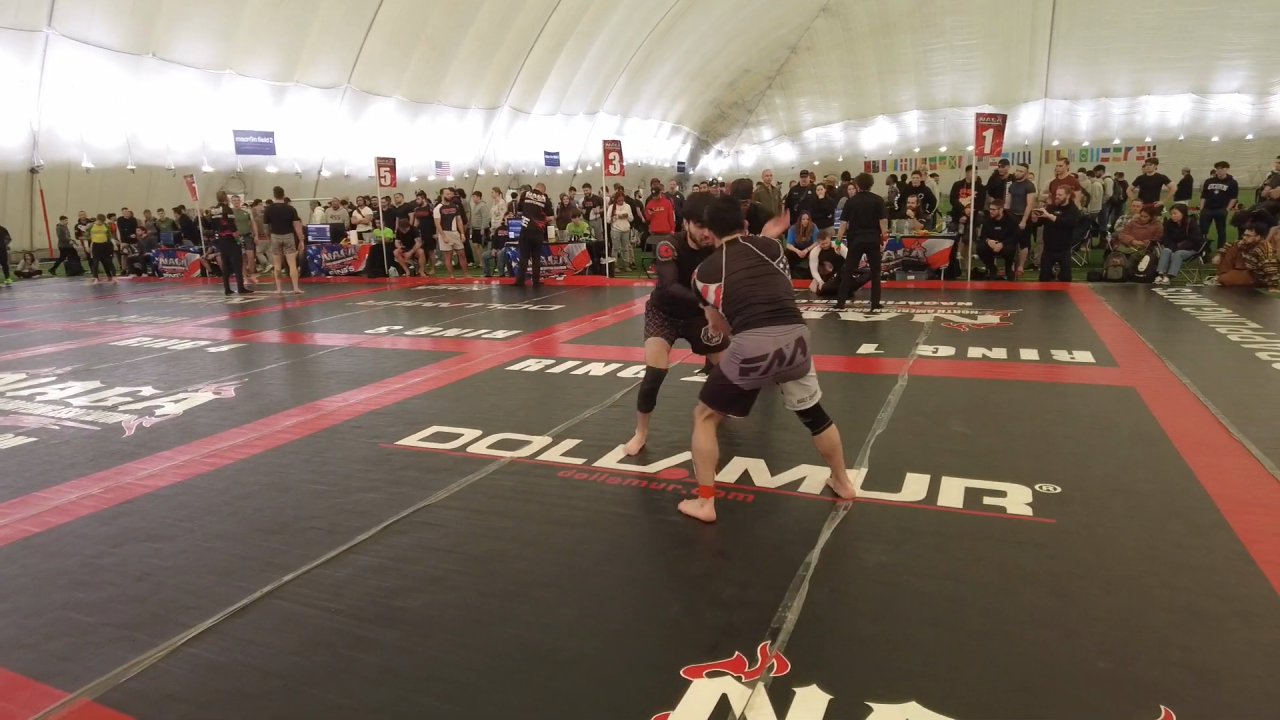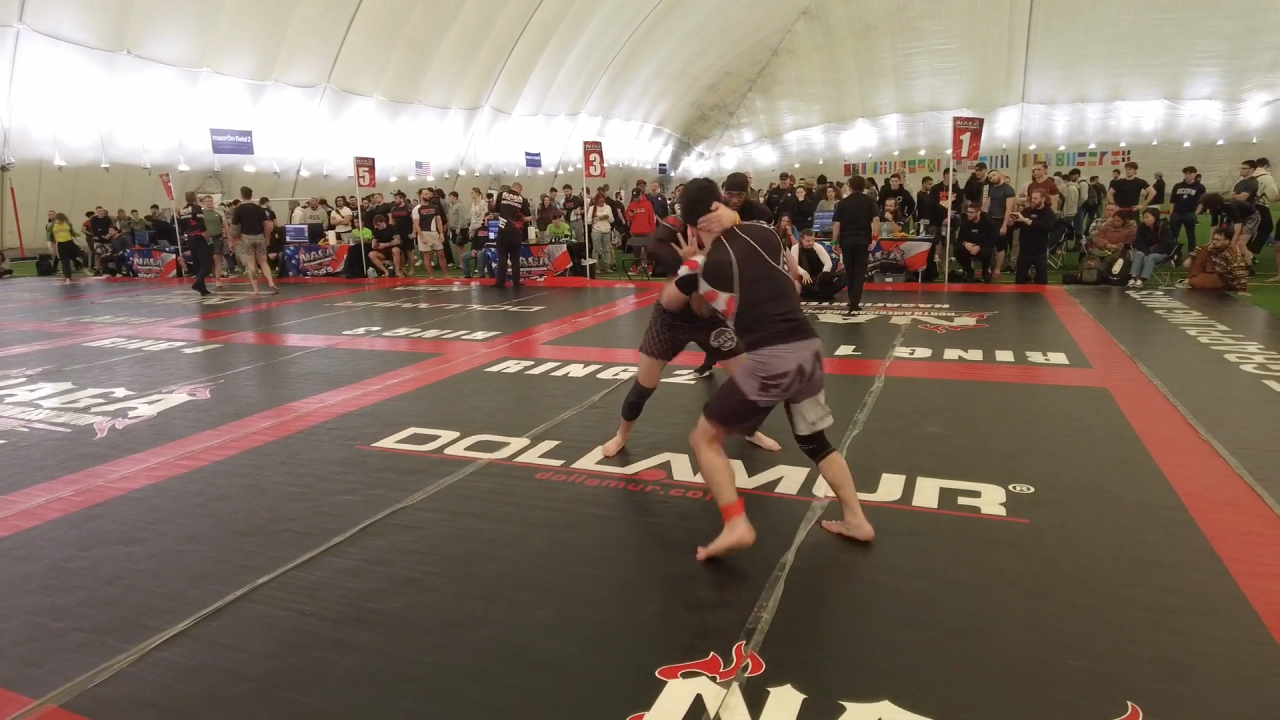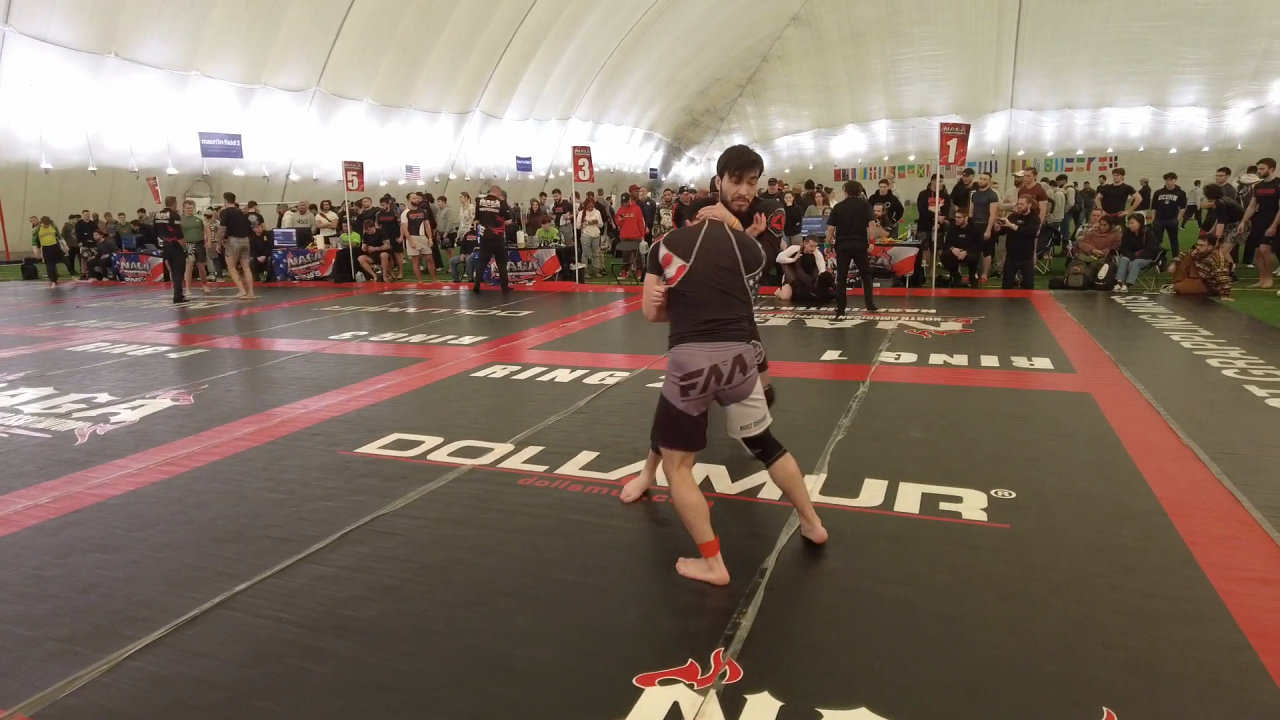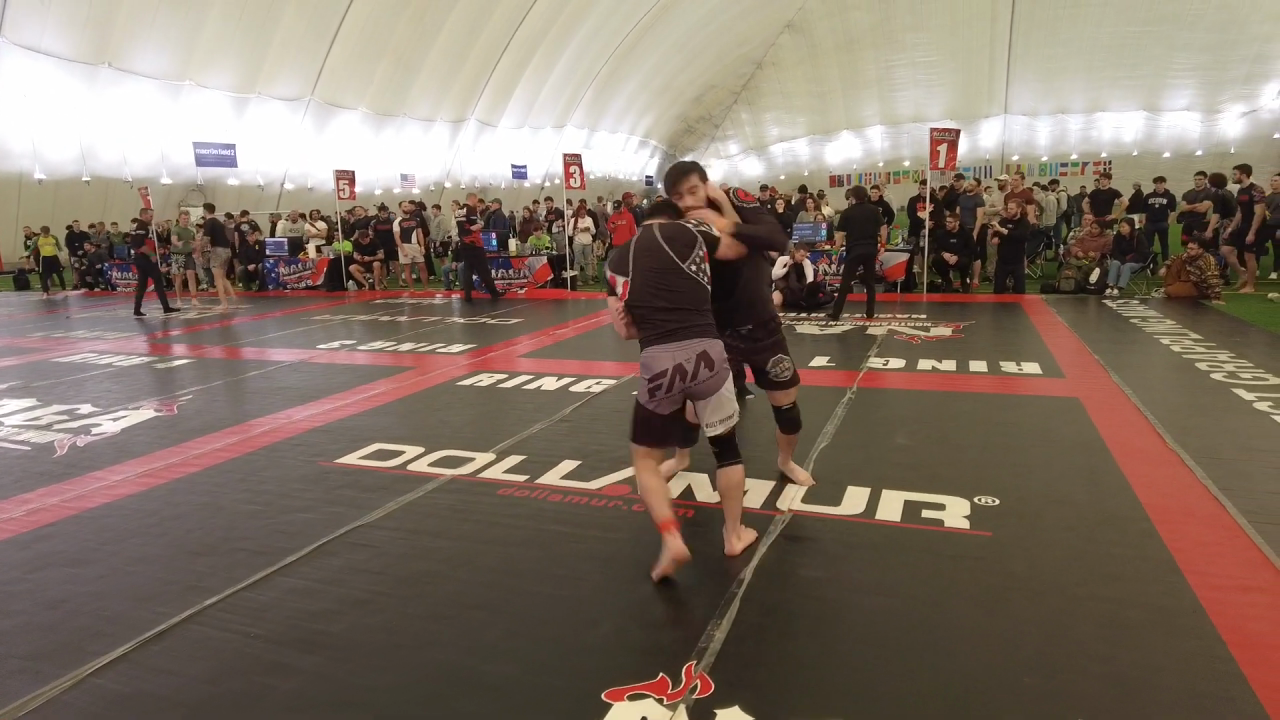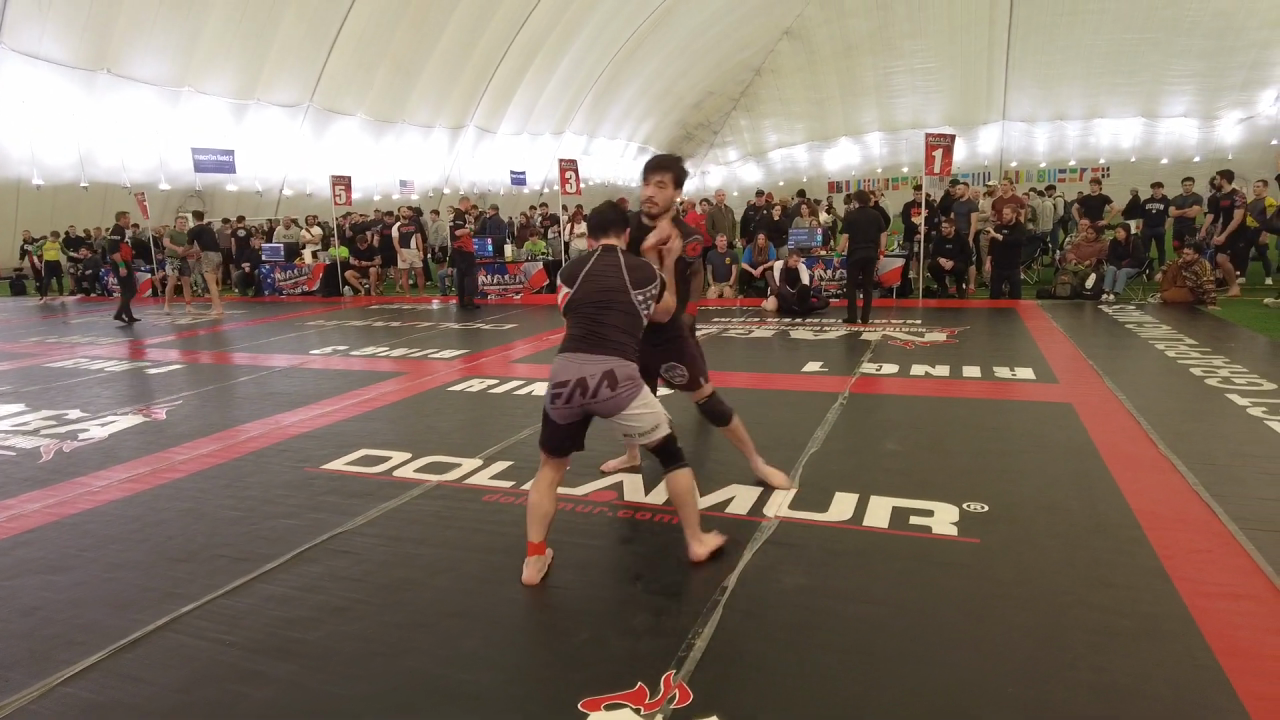
dt=0.4s
person 1, frame 1
left shoulder: (704, 270)
right shoulder: (770, 247)
left hip: (750, 345)
right hip: (795, 336)
left knee: (705, 416)
right knee: (814, 415)
left ankle: (704, 502)
right ankle: (843, 483)
person 1, frame 2
left shoulder: (700, 267)
right shoulder: (765, 234)
left elbow: (668, 301)
left hip: (766, 362)
right hip: (808, 350)
left knee: (704, 438)
right knee: (815, 440)
left ankle: (736, 525)
right ankle: (856, 519)
person 1, frame 3
left shoulder: (669, 243)
right shoulder: (752, 248)
left elbow: (652, 312)
left hip: (689, 358)
right hip: (738, 355)
left knee: (677, 463)
right knee: (765, 444)
left ankle: (712, 563)
right ankle: (812, 523)
person 1, frame 4
left shoulder: (616, 260)
right shoulder: (685, 233)
left elbow: (624, 331)
right elbow: (737, 249)
left hip: (657, 363)
right hip: (705, 354)
left knee: (645, 460)
right knee: (727, 446)
left ankle: (672, 541)
right ankle: (734, 536)
person 1, frame 5
left shoulder: (570, 269)
right shoulder: (647, 270)
right elbow: (667, 311)
right wrist: (671, 262)
left hip: (566, 371)
right hip: (618, 374)
left knee: (550, 466)
right knee: (670, 452)
left ankle: (535, 560)
right ankle: (696, 541)
person 2, frame 1
right shoulder: (670, 245)
right elbow: (670, 288)
right wrist: (703, 297)
left hip: (698, 313)
right hip: (662, 312)
right knee: (655, 372)
right ankle: (641, 433)
person 2, frame 2
right shoulder: (674, 226)
right elbow: (654, 250)
left hip: (711, 314)
right hip: (674, 313)
right knee: (645, 384)
left ankle: (750, 431)
right ankle: (622, 435)
person 2, frame 3
left shoulder: (770, 213)
right shoulder: (700, 220)
left elbow: (765, 262)
left wrist: (732, 226)
left hip: (738, 319)
right hip: (699, 322)
left knee: (760, 388)
right knee: (681, 401)
left ankle: (761, 446)
right ankle: (650, 470)
person 2, frame 4
left shoulder: (736, 203)
left elbow: (775, 239)
left wrist: (730, 226)
left hip: (763, 330)
right hip: (718, 333)
left knee: (786, 406)
left ankle: (786, 461)
right ankle: (680, 456)
person 2, frame 5
left shoulder: (687, 237)
right shoulder: (633, 222)
left elbow: (678, 294)
left hip: (666, 332)
left knee: (708, 401)
left ankle: (757, 463)
right ankle: (633, 455)
